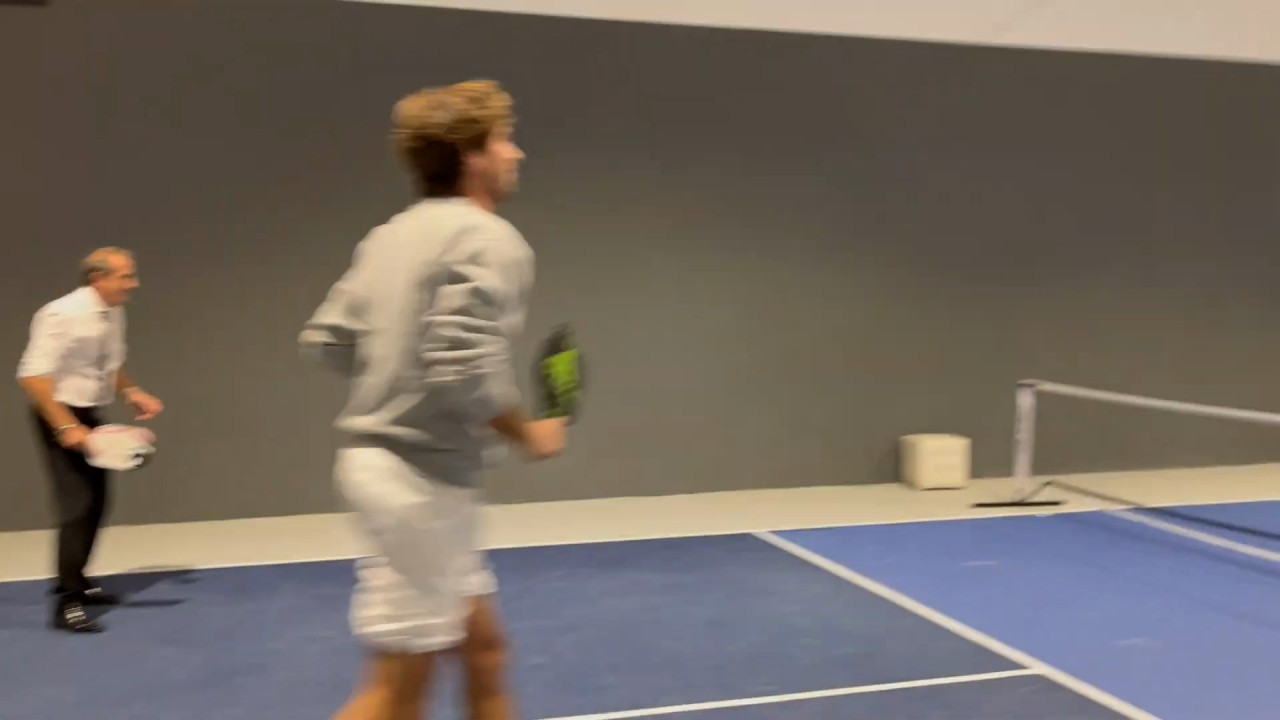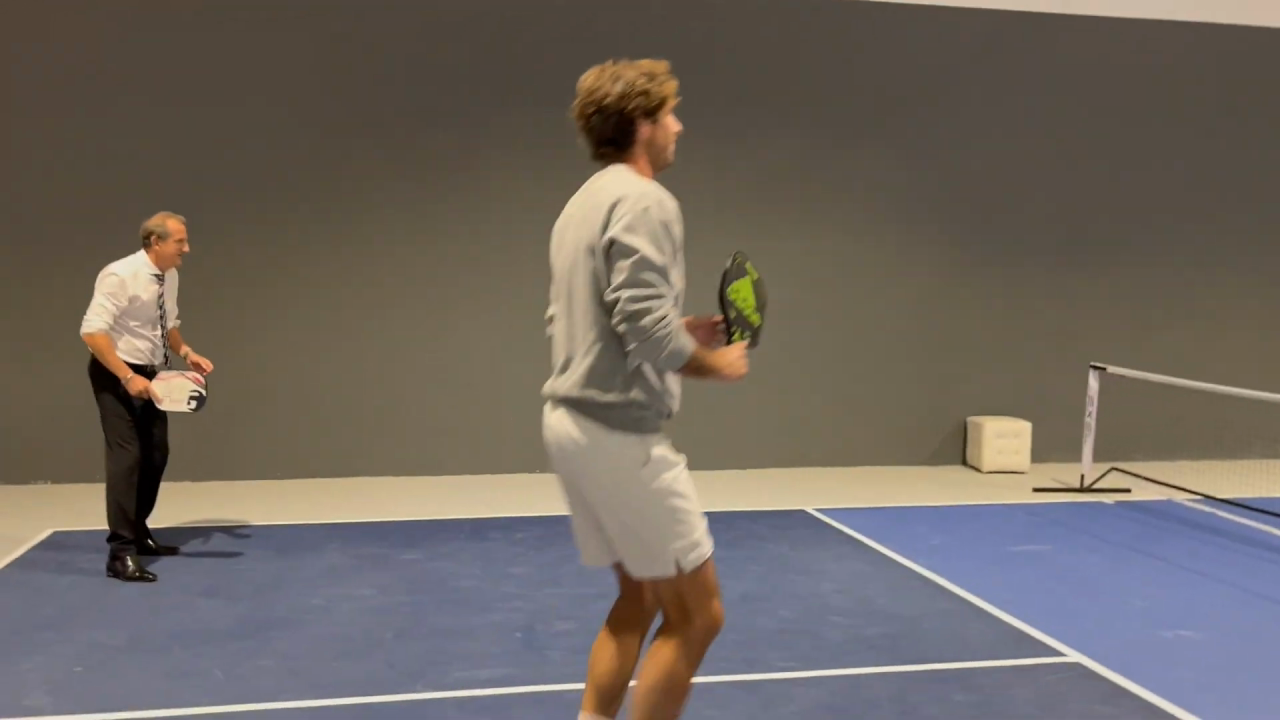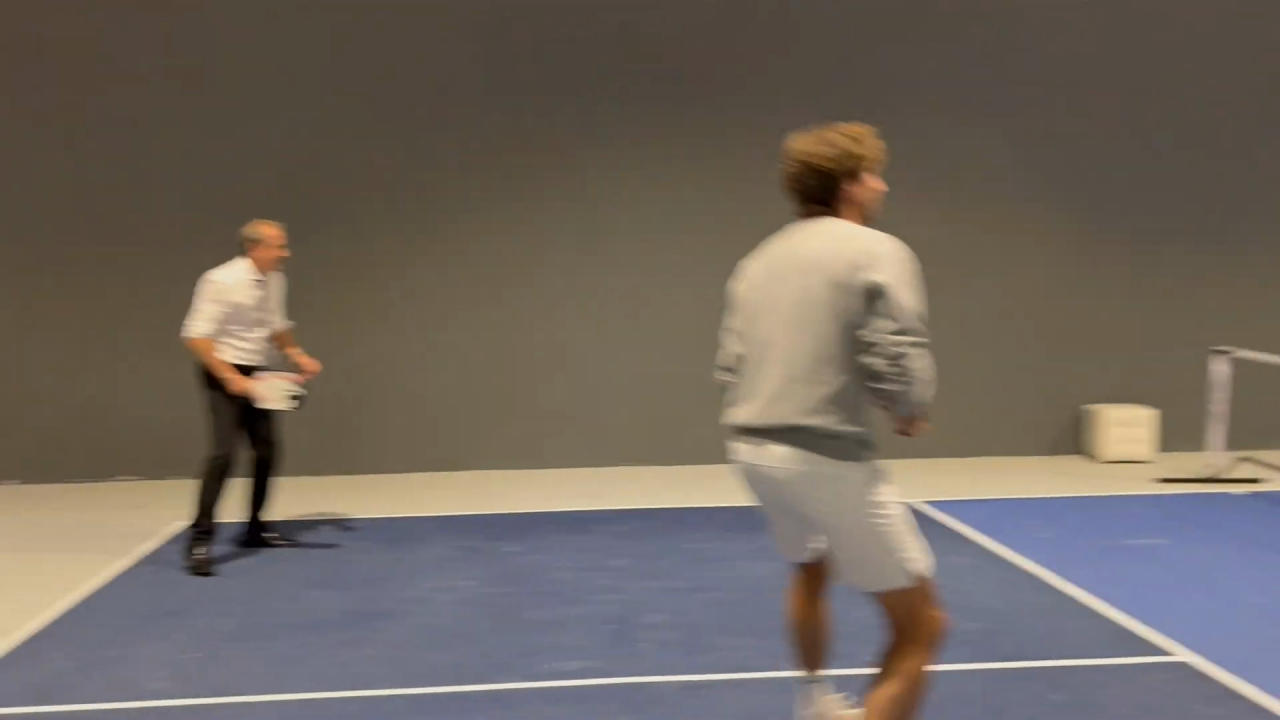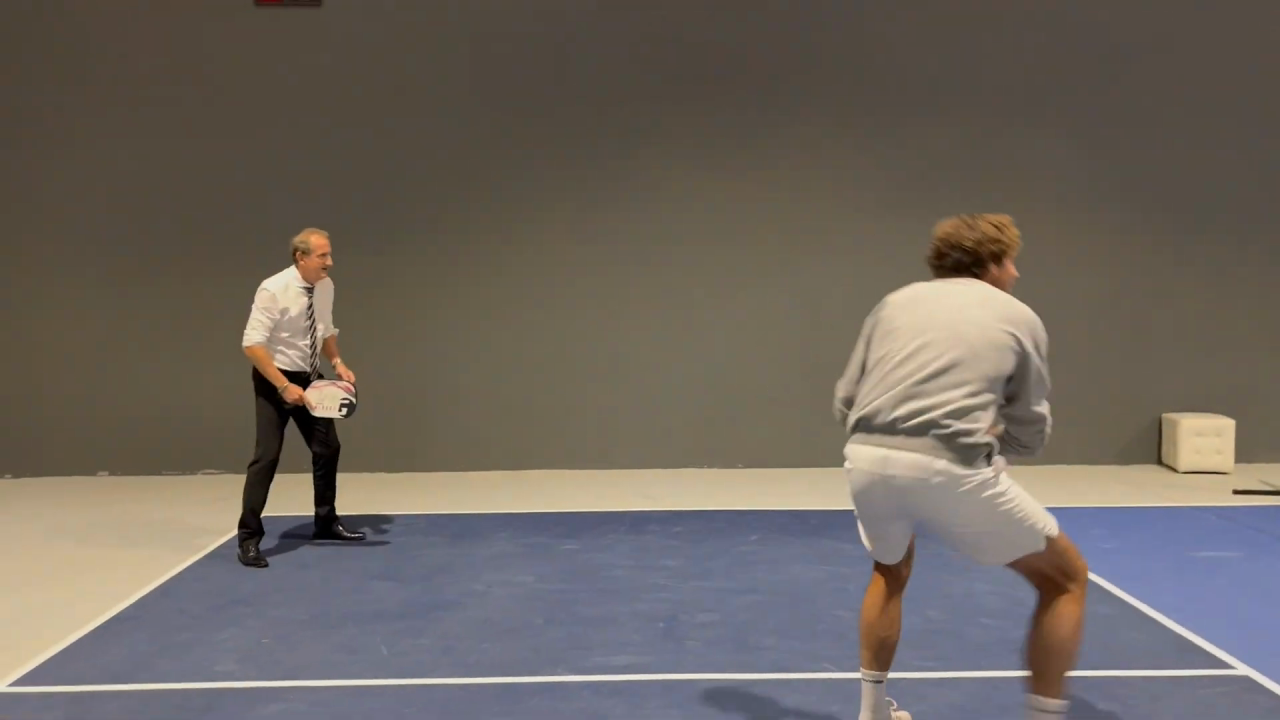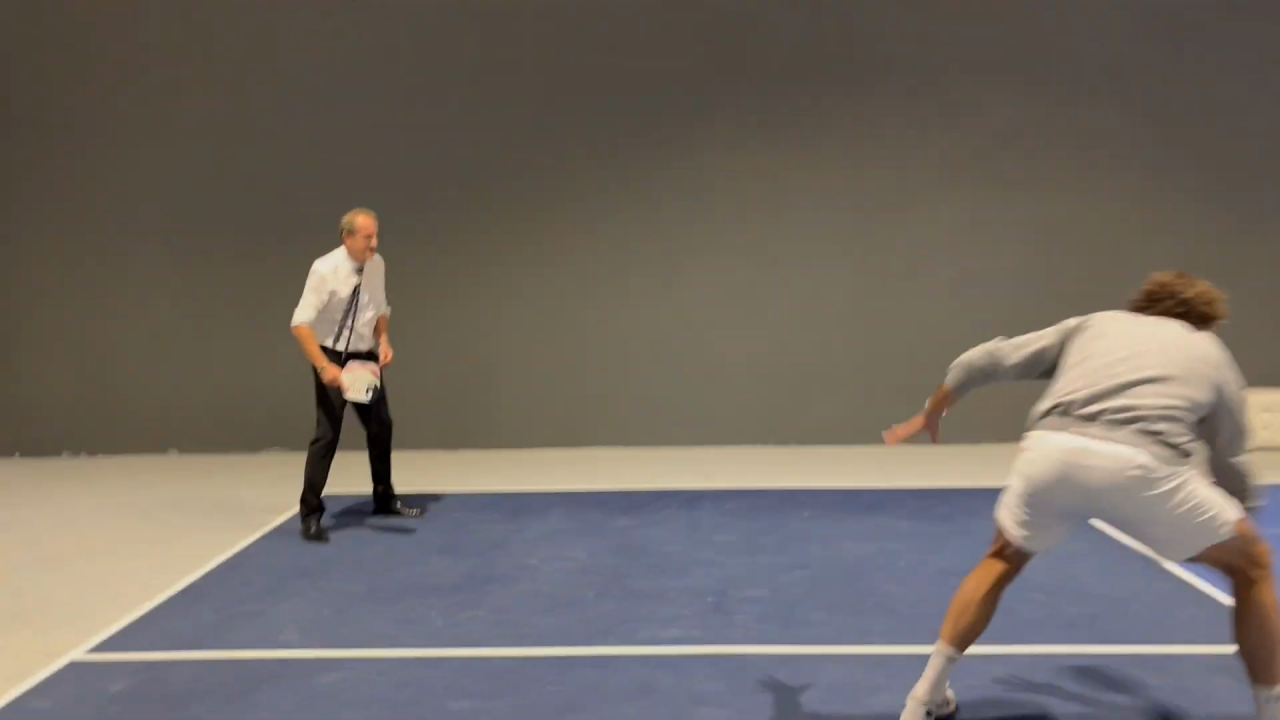
dt=0.3s
person 1, frame 1
left shoulder: (389, 236)
right shoulder: (491, 240)
left elbow: (326, 340)
right elbow: (465, 375)
right wrist: (528, 434)
left hip: (381, 463)
right hip: (419, 480)
left knee: (486, 647)
person 1, frame 2
left shoulder: (580, 207)
right shoulder: (642, 201)
right elbow: (647, 330)
left wrist: (684, 333)
right wrist: (714, 362)
left hip: (572, 422)
right hip: (617, 431)
left knee: (638, 595)
right knee: (697, 616)
person 1, frame 3
left shoulder: (757, 263)
right shoulder: (880, 255)
left elbow: (730, 371)
right elbow: (902, 376)
right wrist: (912, 414)
left hip: (754, 450)
right hip: (829, 460)
left knee: (813, 568)
right knee: (920, 625)
person 1, frame 4
left shoulder: (894, 302)
right shoulder: (1020, 319)
left elbow: (847, 404)
right elbow: (1030, 437)
left hip: (867, 458)
right hip: (952, 469)
left knee: (891, 572)
right knee: (1065, 577)
person 1, frame 5
left shoulder: (1091, 325)
right shoulder: (1217, 358)
left elbow: (985, 362)
right elbow: (1235, 476)
left wrist: (929, 416)
left hip: (1055, 451)
right hip: (1142, 464)
left knee: (1003, 560)
person 2, frame 1
left shoulder: (113, 314)
right shoulder: (64, 314)
right elbow: (34, 376)
left wrist: (132, 392)
right wrist: (66, 426)
left hip: (90, 415)
right hip: (61, 417)
left knee: (95, 500)
right knee: (77, 503)
left ankle: (77, 582)
right ankle: (68, 600)
person 2, frame 2
left shoulder: (170, 277)
right shoulder: (120, 275)
right elbow: (92, 331)
left wrist: (185, 351)
right wrist: (128, 377)
left hip: (151, 375)
right hip: (116, 375)
left knee: (156, 455)
right knee: (125, 457)
left ankle: (138, 534)
right ankle: (121, 552)
person 2, frame 3
left shoulder: (275, 280)
right shoulder: (221, 281)
right elbow: (196, 335)
left wrist: (296, 353)
right wrist: (230, 376)
left hip: (257, 375)
right hip: (225, 375)
left knee: (266, 450)
right knee: (222, 452)
left ankle: (255, 528)
right ankle: (200, 539)
person 2, frame 4
left shoulder: (325, 286)
right shoulder: (273, 289)
right elbow: (252, 343)
left wrist: (337, 362)
right wrist: (284, 385)
left hip: (312, 378)
right hip: (276, 380)
left knee: (328, 448)
right knee: (267, 456)
left ankle: (326, 521)
right ankle: (249, 537)
person 2, frame 5
left shoulder: (377, 265)
right shoulder: (325, 270)
right elbow: (301, 323)
left wrist: (384, 341)
right wrist: (324, 367)
left hip: (366, 359)
right hip: (333, 359)
left knee: (381, 427)
right knee: (327, 434)
left ankle: (384, 498)
right ankle: (311, 513)
